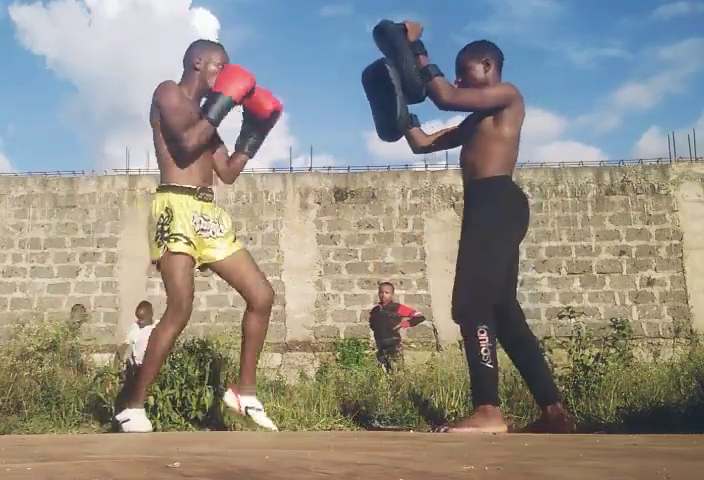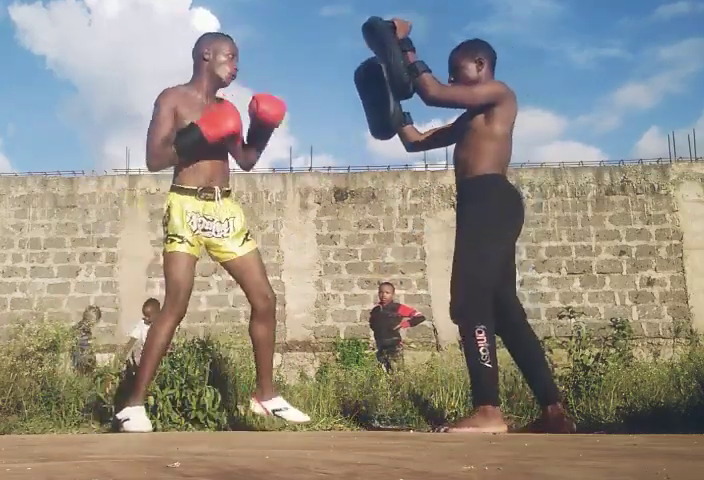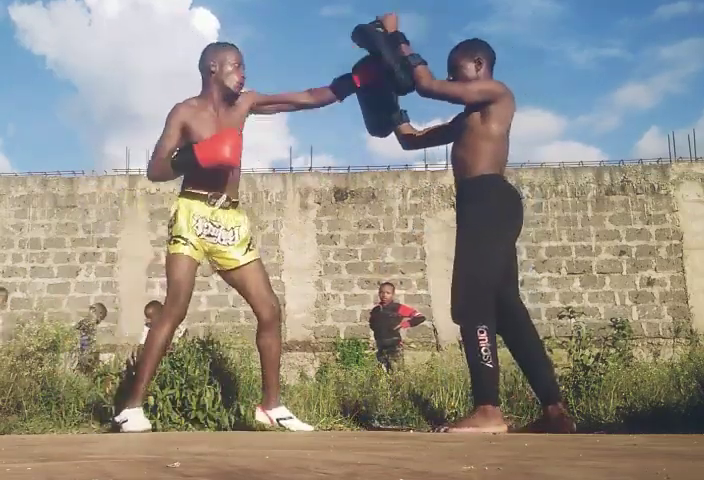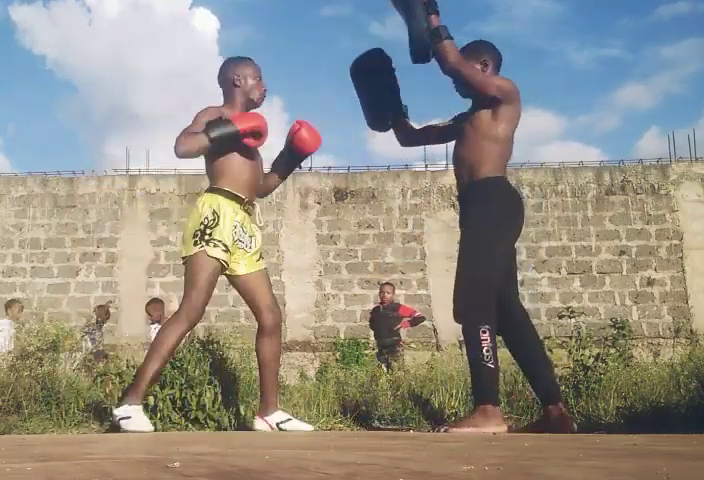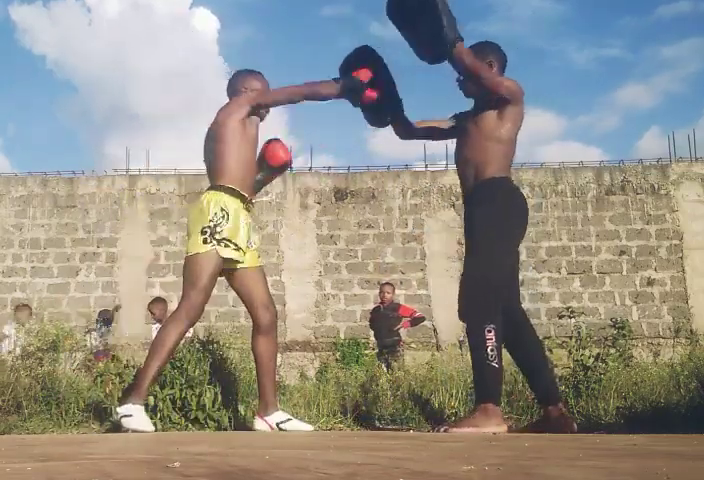
dt=0.1s
person 1, frame 1
left shoulder: (507, 95)
right shoulder: (474, 122)
left elbow: (445, 98)
right elbow: (422, 143)
left wrist: (416, 50)
left hip: (497, 203)
right hip: (490, 208)
left knee: (472, 302)
right knee: (502, 309)
left ankle: (488, 411)
right ankle: (553, 411)
person 1, frame 2
left shoulder: (499, 92)
right shoulder: (467, 120)
left elbow: (434, 94)
right elbow: (415, 141)
left wrist: (404, 46)
left hip: (490, 201)
right hip: (483, 207)
left knee: (469, 301)
right knee: (503, 308)
left ankle: (488, 411)
right ankle: (553, 411)
person 1, frame 3
left shoulder: (495, 92)
right shoulder: (463, 120)
left elbow: (429, 85)
right elbow: (411, 140)
left wrist: (396, 38)
left hip: (490, 201)
right hip: (481, 205)
left knee: (471, 299)
right knee: (505, 305)
left ankle: (488, 410)
right ankle: (554, 409)
person 1, frame 4
left shoulder: (505, 92)
right shoulder: (465, 121)
left elbow: (453, 64)
right elbow: (409, 137)
left hip: (492, 201)
right hip: (482, 206)
left knee: (473, 299)
right knee: (504, 305)
left ankle: (489, 410)
right ankle: (554, 409)
person 1, frame 5
left shoulder: (509, 93)
right shoulder: (466, 120)
left elbow: (466, 62)
right elbow: (409, 130)
left hip: (496, 202)
right hip: (486, 207)
left knee: (478, 300)
right knee: (503, 306)
left ankle: (488, 408)
right ankle: (554, 410)
person 2, frame 1
left shoulder: (207, 109)
right shoulder: (168, 94)
left elbow: (229, 174)
right elbow: (187, 144)
left wrist: (259, 126)
right wrist: (223, 100)
left hip: (210, 215)
right hip: (177, 211)
left knee: (261, 297)
right knee: (179, 313)
left ankle: (243, 391)
right ankle: (134, 405)
person 2, frame 2
left shoulder: (221, 106)
right shoulder: (172, 98)
left elbow: (246, 160)
right elbow: (154, 160)
left wrist: (262, 128)
right wrist: (195, 135)
left hip: (225, 212)
right hip: (186, 210)
left knee: (264, 302)
right knee: (175, 308)
left ankle: (266, 395)
right ankle: (134, 403)
person 2, frame 3
left shoulder: (247, 103)
right shoulder: (185, 112)
left elbow: (305, 99)
right elbow: (154, 171)
left wrist: (343, 85)
right wrist: (189, 156)
left hip: (230, 220)
right hip: (193, 216)
left knee: (270, 310)
right knee: (174, 311)
left ankle: (272, 404)
right ankle: (133, 405)
person 2, frame 4
left shoulder: (244, 121)
right shoulder: (216, 115)
left elbow: (261, 188)
right elbow: (182, 147)
left wrist: (293, 156)
right wrist: (229, 130)
left hip: (243, 225)
right hip: (216, 217)
left knee: (271, 317)
right knee: (190, 312)
left ankle: (269, 411)
right ankle: (131, 403)
person 2, frame 5
left shoulder: (225, 132)
right shoulder: (239, 106)
right elbow: (299, 92)
left wrist: (268, 169)
right wrist: (347, 85)
left hip: (238, 220)
right hip: (219, 213)
left knee: (266, 317)
right knee: (189, 310)
left ankle: (269, 411)
right ankle: (133, 401)
